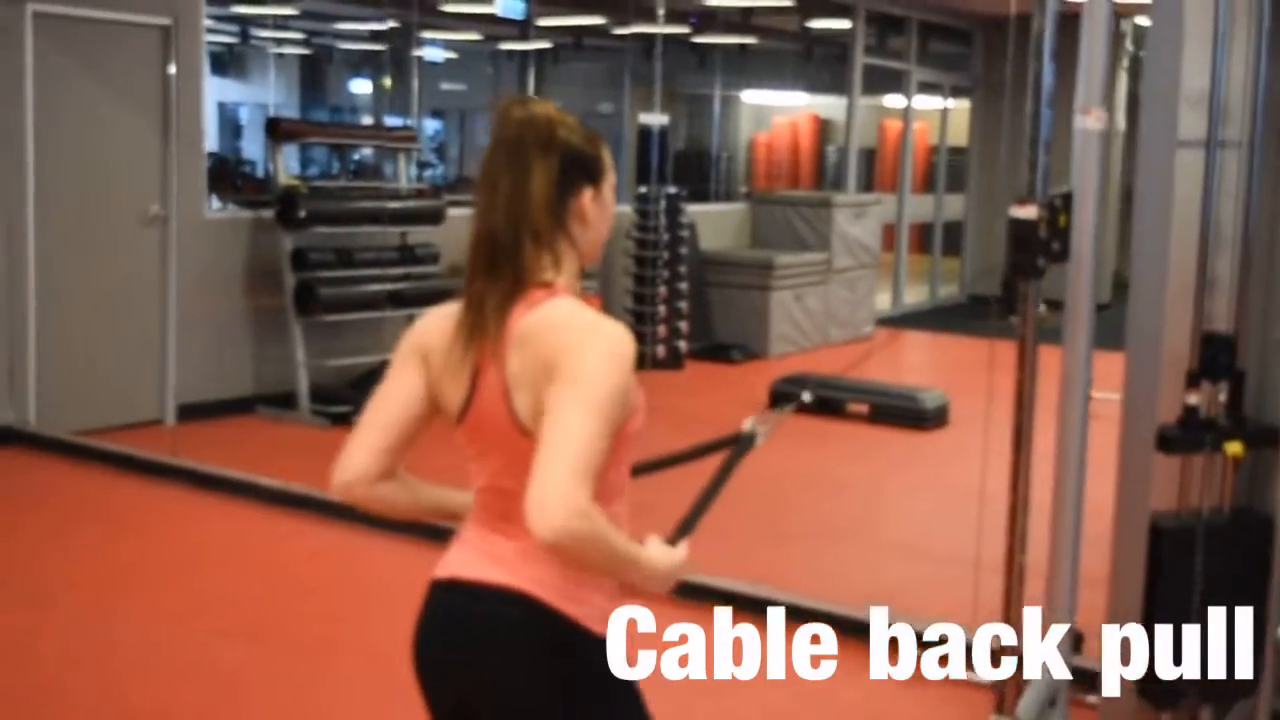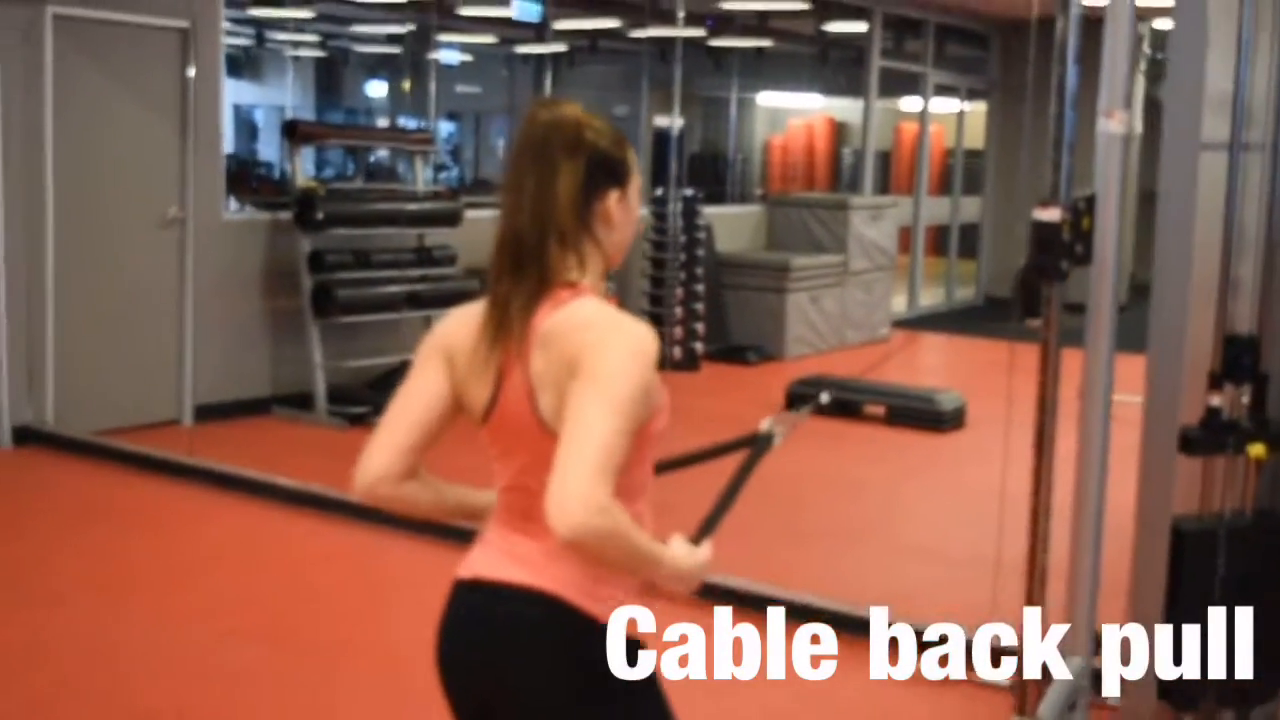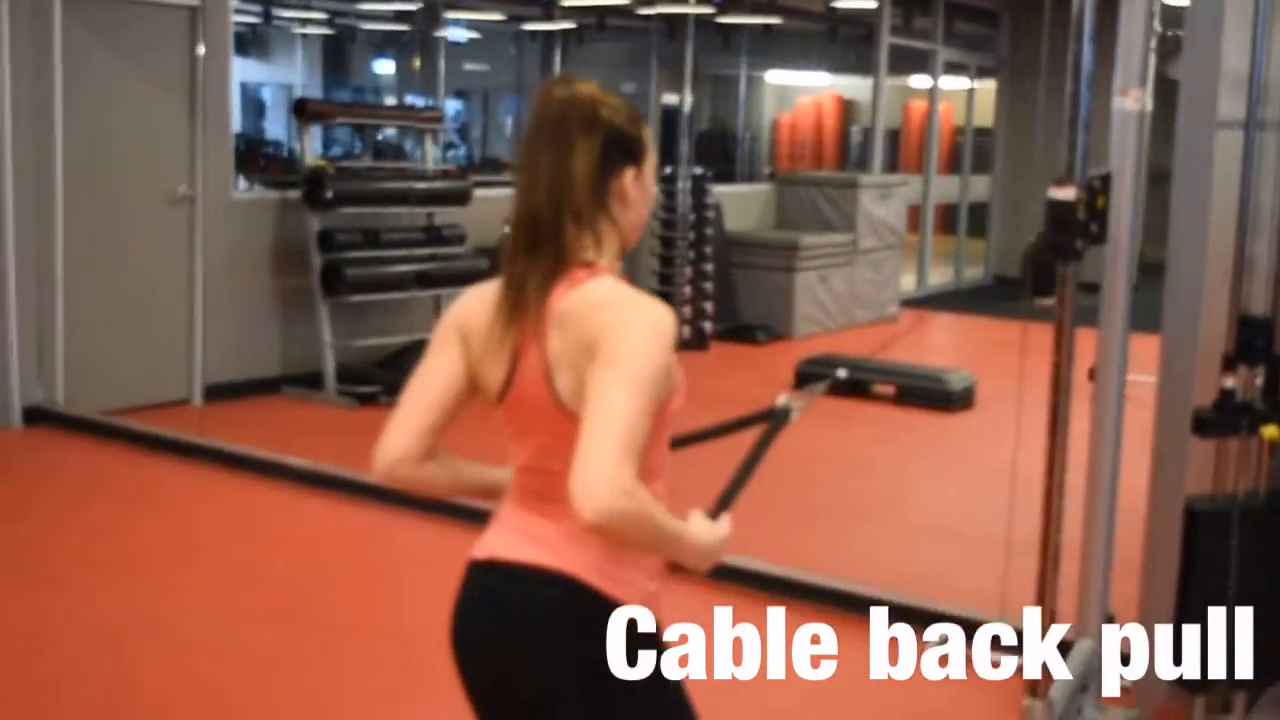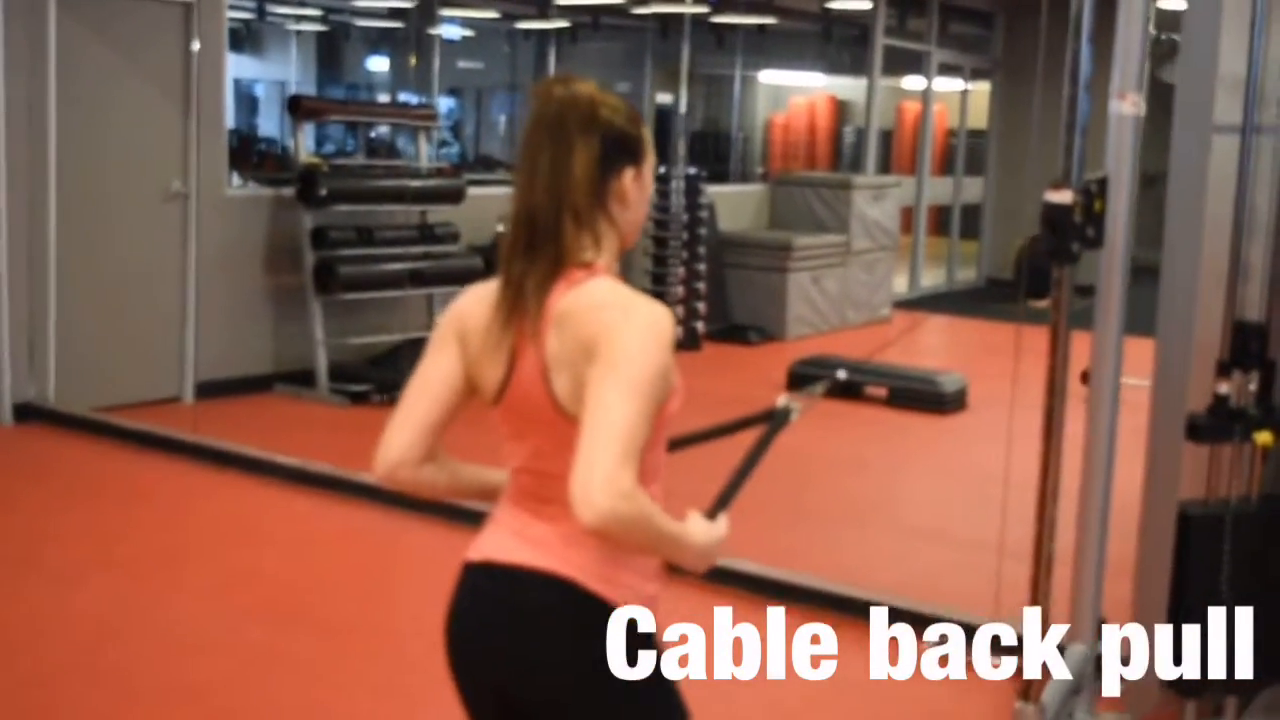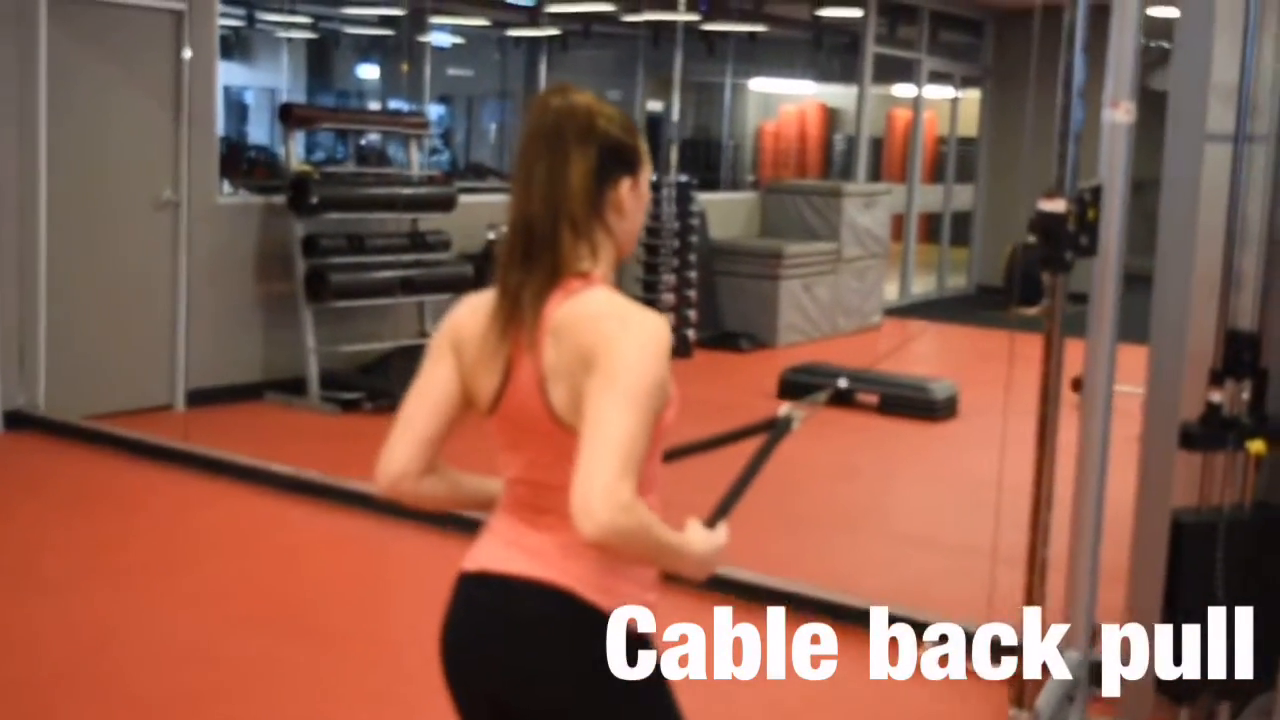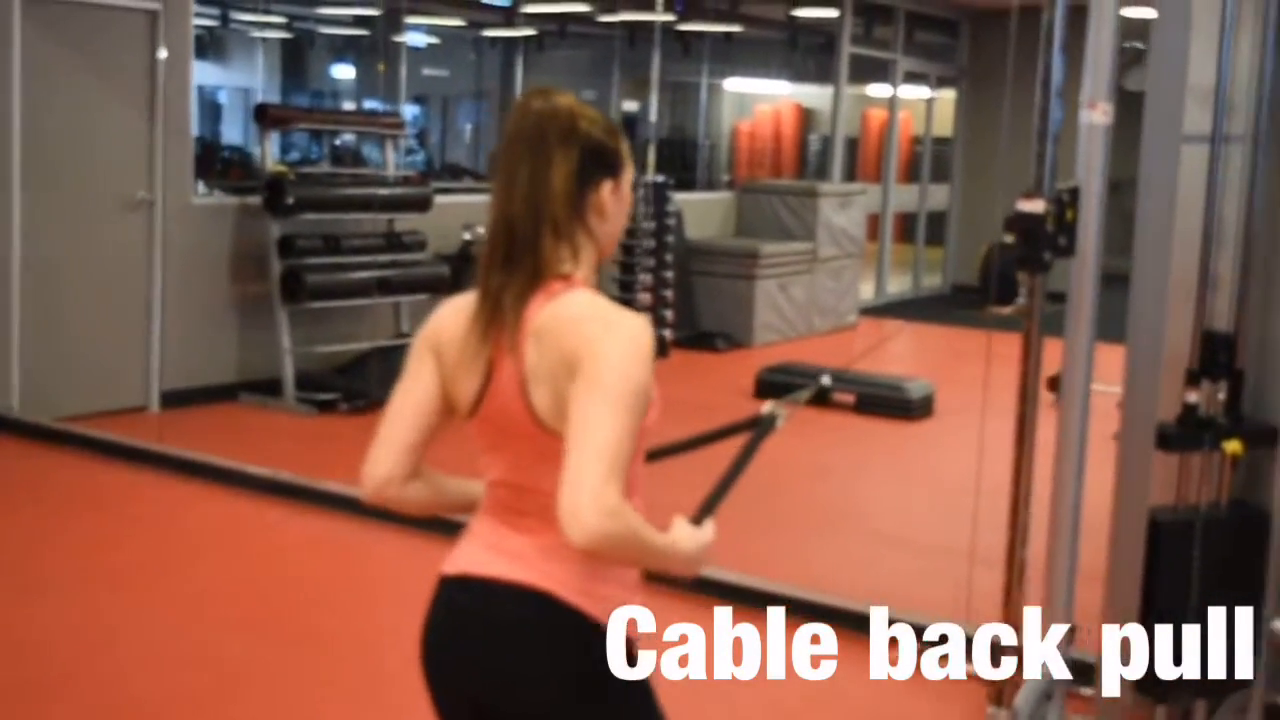
dt=0.1s
person 1, frame 1
left shoulder: (441, 330)
right shoulder: (594, 339)
left elbow: (356, 478)
right elbow: (558, 517)
right wrist: (647, 567)
left hip: (447, 625)
right hip: (548, 640)
person 1, frame 2
left shoulder: (465, 330)
right shoulder: (618, 338)
left elbow: (378, 478)
right elbow: (578, 514)
right wrist: (670, 566)
left hip: (470, 626)
right hip: (570, 641)
person 1, frame 3
left shoulder: (480, 309)
right shoulder: (634, 317)
left elbow: (398, 460)
right elbow: (602, 497)
right wrist: (691, 543)
left hip: (486, 608)
right hip: (584, 622)
person 1, frame 4
left shoulder: (477, 309)
right shoulder: (633, 318)
left elbow: (398, 462)
right elbow: (602, 501)
right wrist: (689, 543)
left hip: (480, 609)
right hip: (580, 626)
person 1, frame 5
left shoulder: (473, 319)
right shoulder: (629, 329)
left elbow: (399, 474)
right elbow: (602, 514)
right wrist: (692, 552)
left hip: (476, 619)
right hip: (576, 633)
person 1, frame 6
left shoulder: (454, 323)
right shoulder: (612, 331)
left elbow: (384, 480)
right elbow: (590, 520)
right wrist: (678, 550)
left hip: (456, 622)
right hip: (561, 638)
